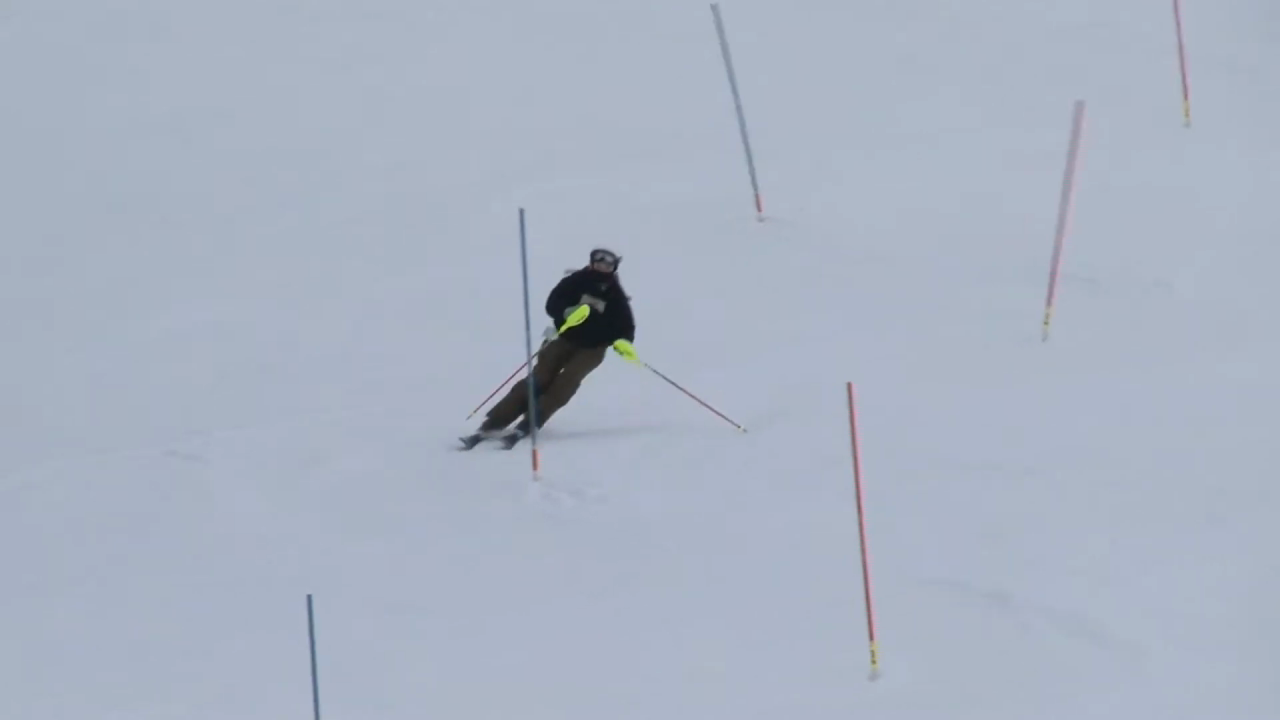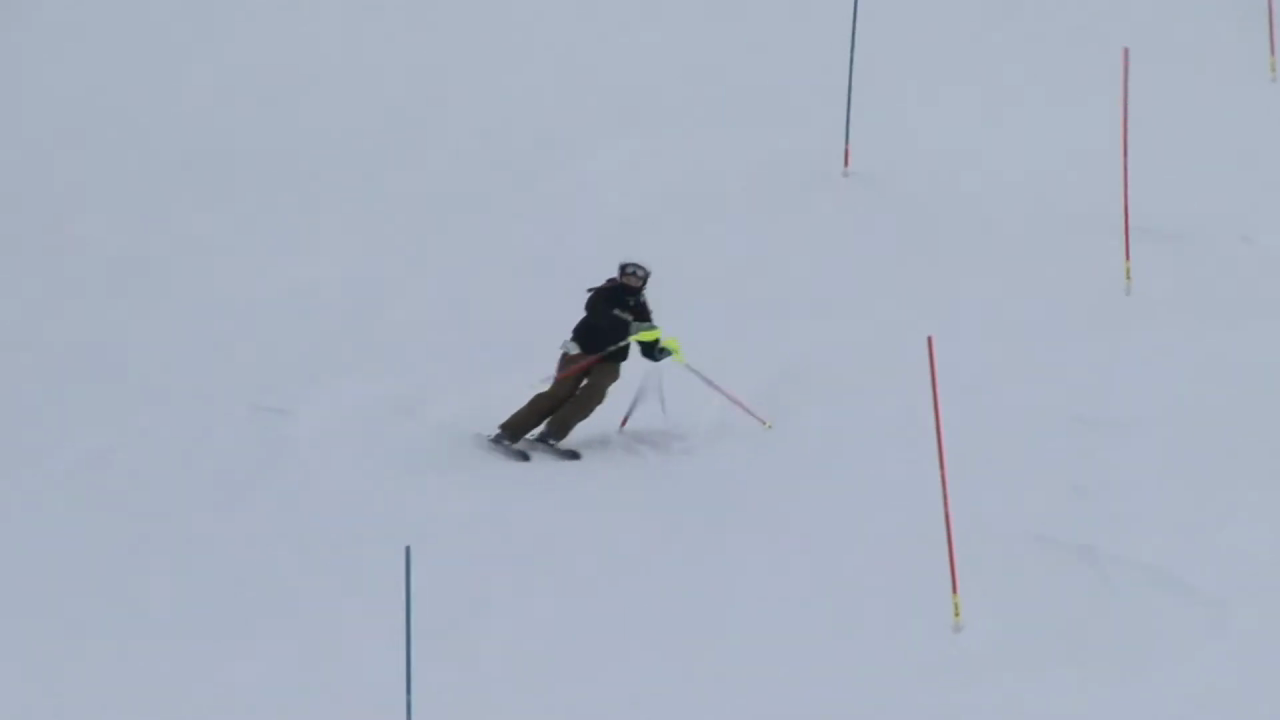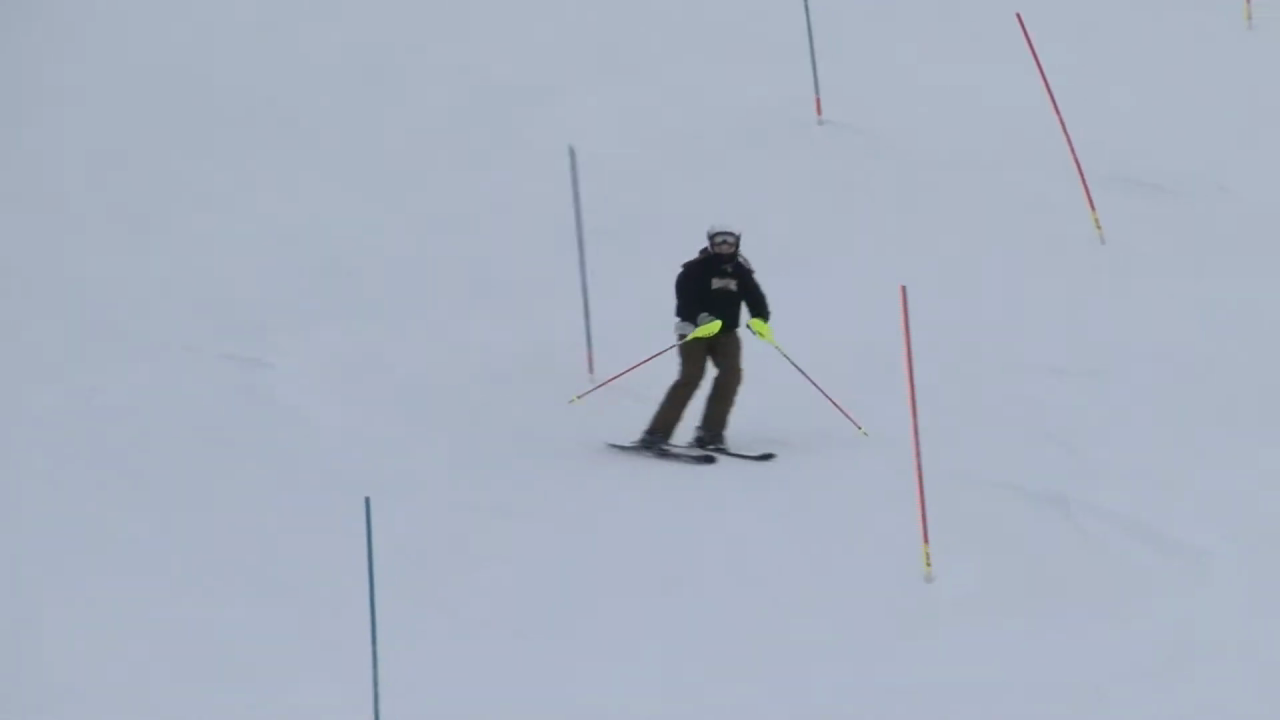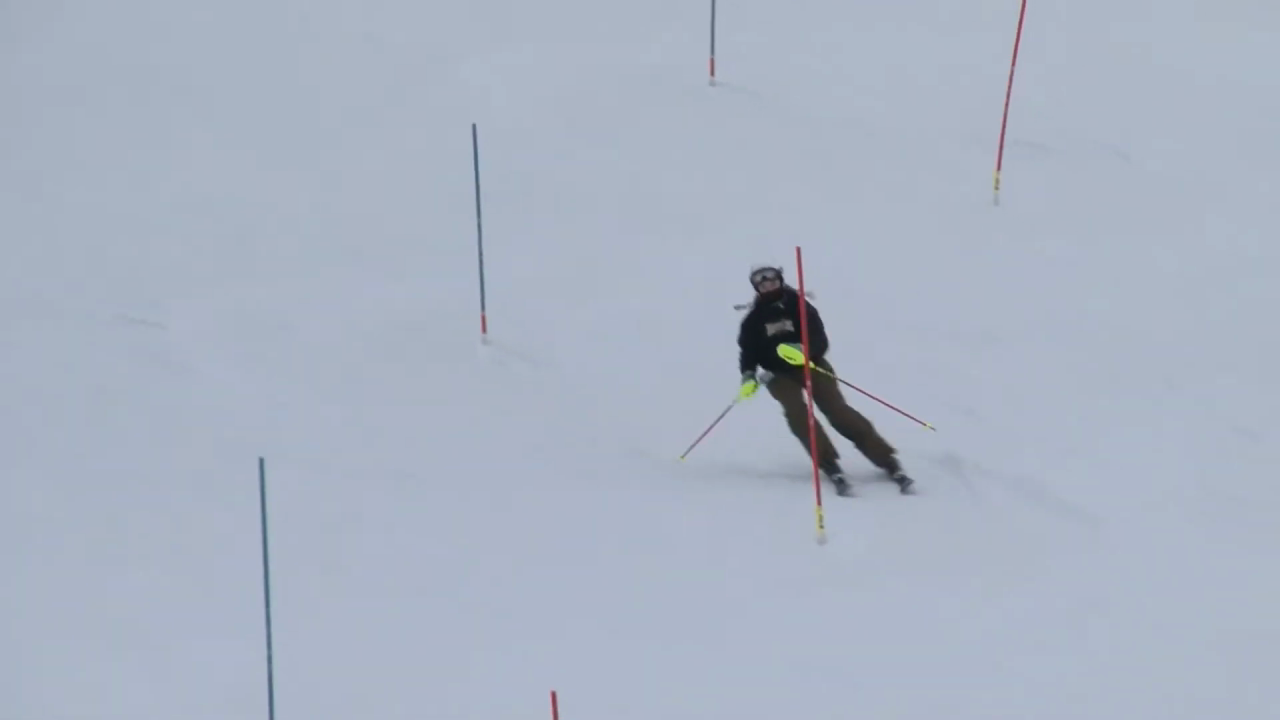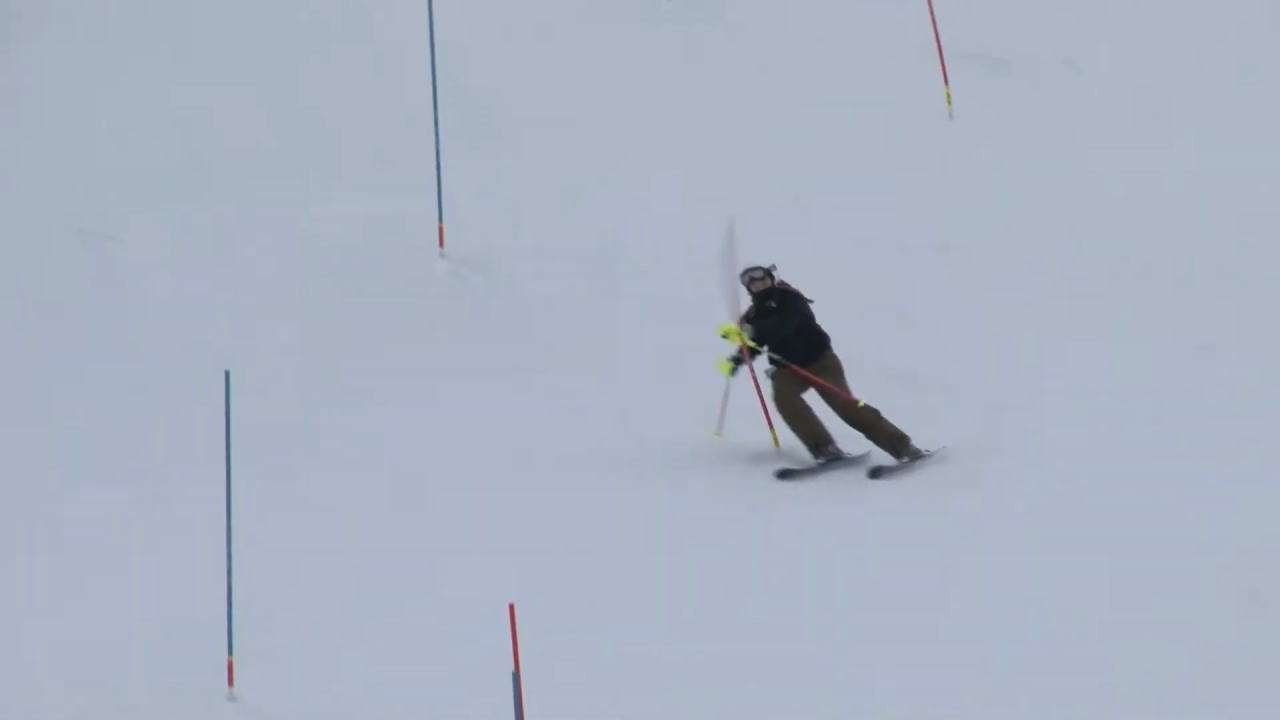
dt=0.4s
person 1, frame 1
left shoulder: (616, 296)
right shoulder: (574, 282)
left elbow: (624, 326)
right elbow: (552, 304)
left wrist: (624, 342)
right wrist: (568, 312)
left hip: (590, 348)
right hip: (564, 338)
left knee: (569, 378)
right knee: (539, 379)
left ankle: (528, 425)
right ankle: (493, 423)
person 1, frame 2
left shoulder: (641, 309)
right shoulder: (604, 295)
left elbow: (650, 350)
right elbow: (599, 316)
left wrist: (663, 350)
right wrist: (633, 328)
left hip: (609, 362)
right hip: (580, 350)
left knee: (595, 390)
right knee: (560, 392)
left ankle: (551, 434)
right ankle: (509, 432)
person 1, frame 3
left shoulder: (741, 272)
right shoulder: (696, 269)
left elbow: (757, 302)
right elbow: (685, 297)
left wrist: (760, 321)
right wrist: (702, 318)
left hip: (726, 333)
right hip: (695, 329)
left knee: (731, 372)
right knee: (691, 376)
left ankle: (709, 433)
right ankle: (655, 434)
person 1, frame 4
left shoulder: (797, 306)
right shoulder: (753, 320)
left elbow: (817, 337)
right elbow: (749, 352)
left wrist: (800, 349)
right wrist: (748, 376)
left hip: (812, 365)
right hip: (779, 374)
left knee: (838, 410)
right knee: (795, 408)
left ankle: (886, 459)
right ankle: (831, 465)
person 1, frame 5
left shoulder: (791, 301)
right shoulder: (753, 315)
left elbow: (782, 325)
right elbow: (752, 343)
left wrist: (746, 330)
right wrist: (734, 361)
left hip: (819, 359)
right hip: (787, 368)
left knee: (844, 404)
right knee: (783, 394)
left ankle: (902, 446)
right ankle: (824, 447)
